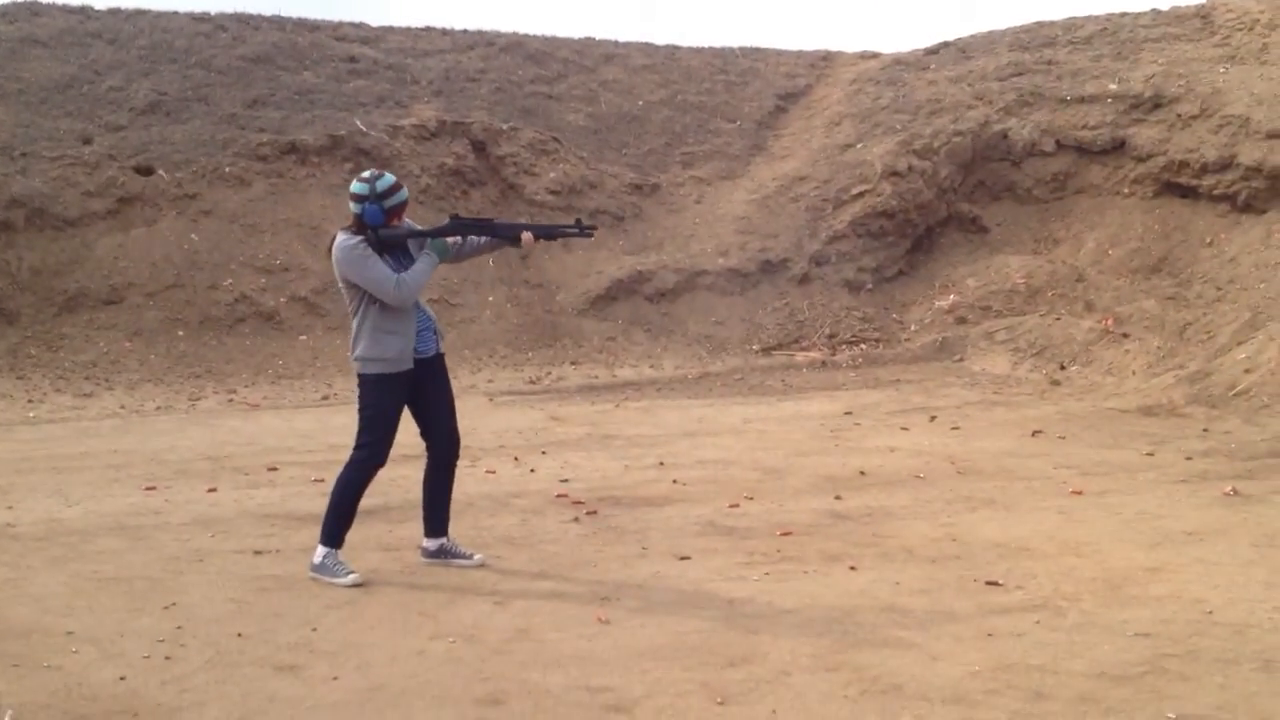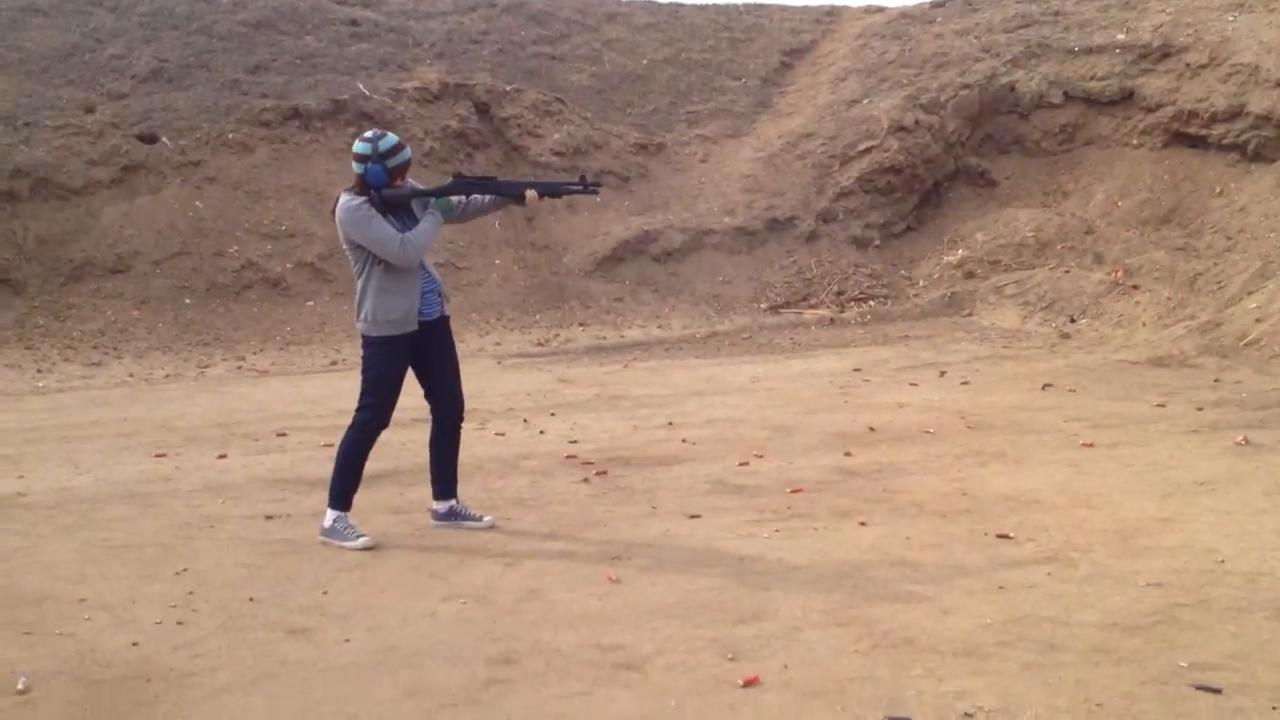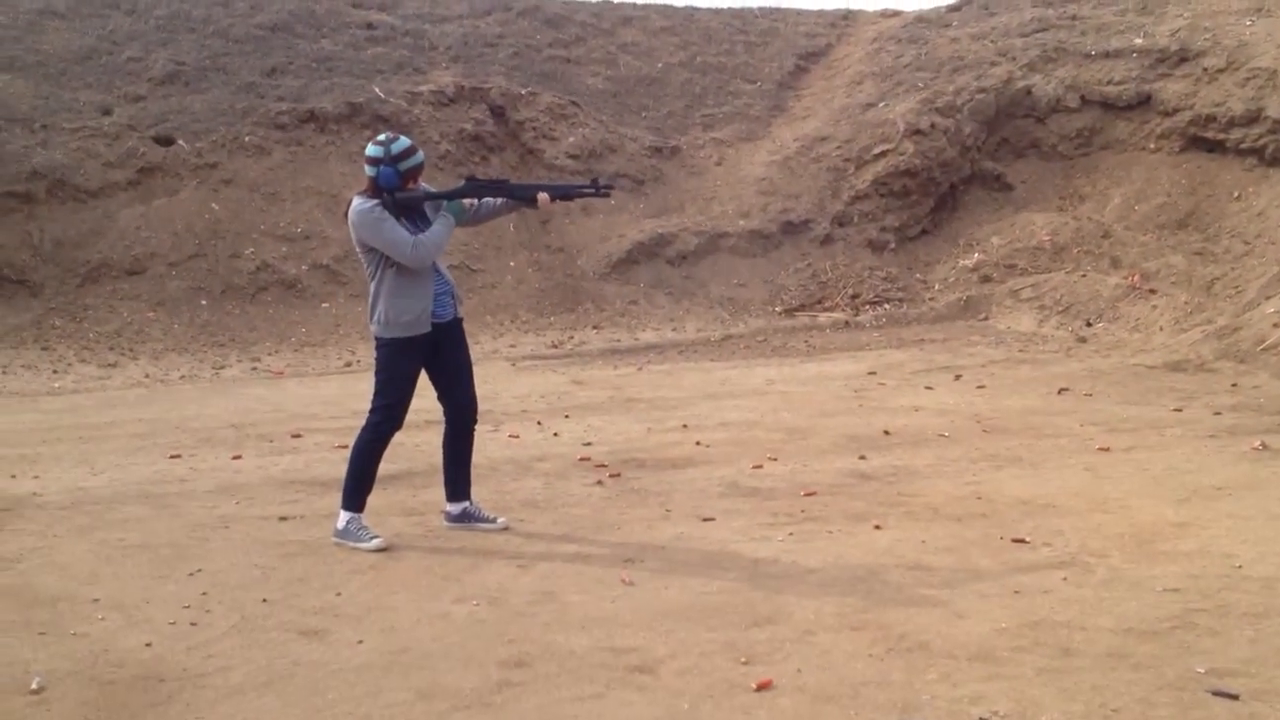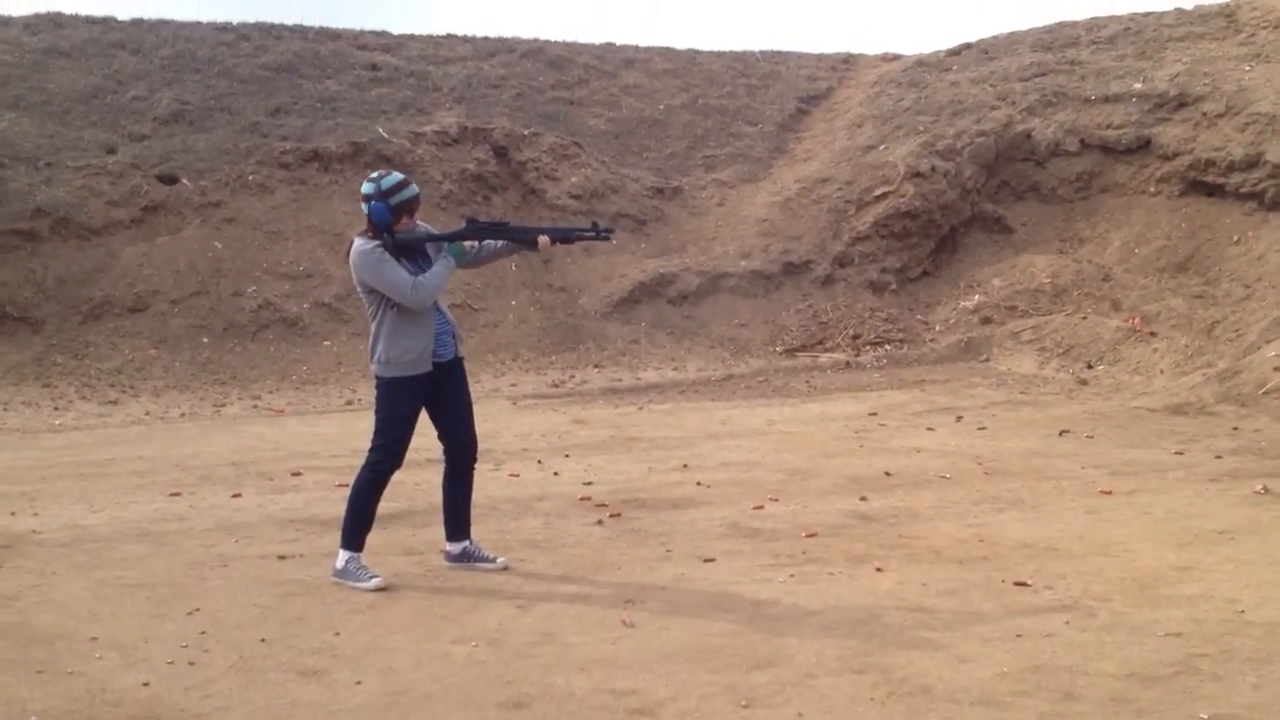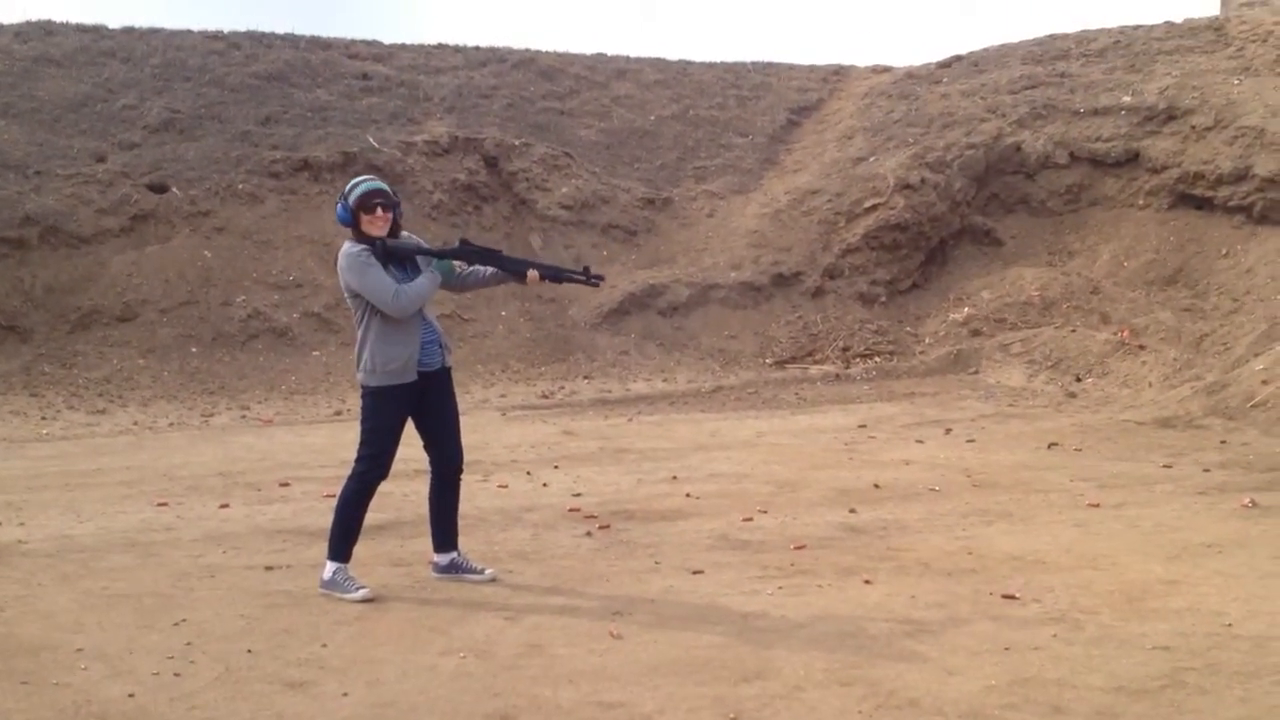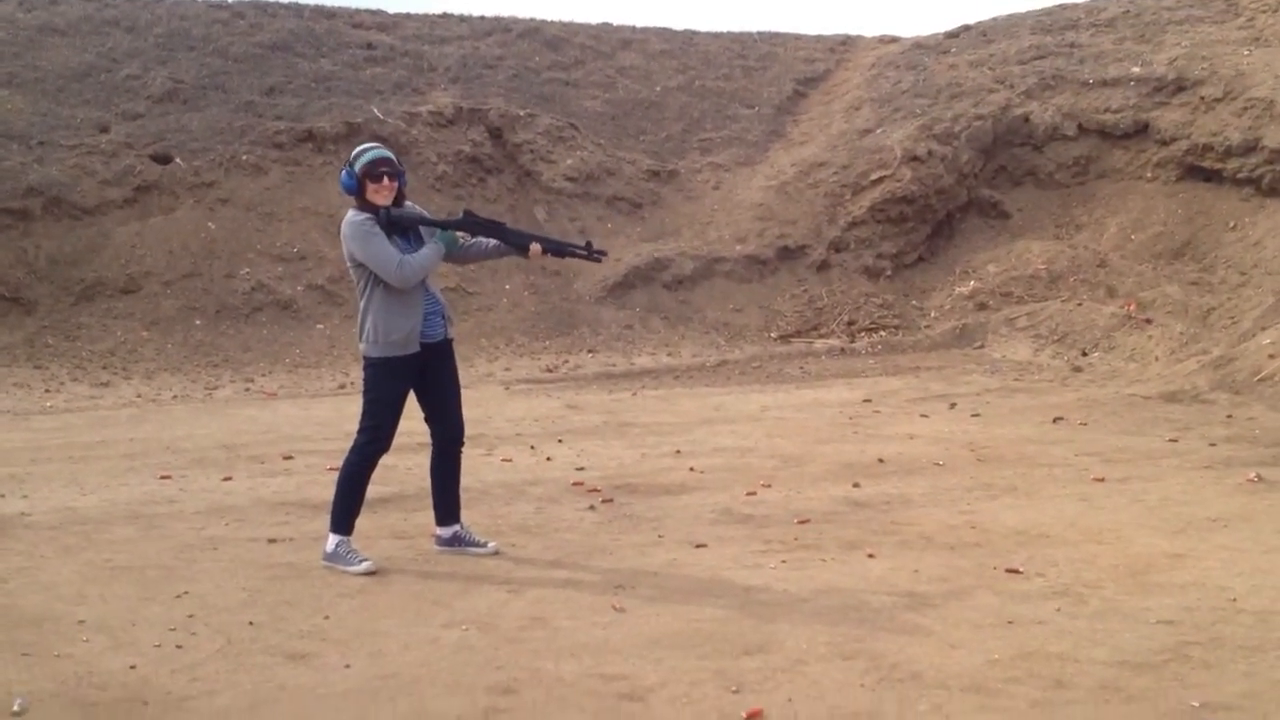
dt=0.4s
person 1, frame 1
right shoulder: (349, 248)
left elbow: (454, 248)
right elbow: (399, 292)
left wrist: (507, 238)
right wrist: (430, 256)
left hip: (425, 355)
right hip: (384, 365)
left knee: (446, 446)
right knee: (370, 456)
left ankle: (436, 541)
right ankle: (326, 553)
person 1, frame 2
right shoulder: (352, 209)
left elbow: (458, 209)
right elbow: (404, 251)
left wrist: (510, 196)
right wrist: (434, 214)
left hip: (430, 317)
right hip: (388, 327)
left knee: (450, 409)
right knee: (372, 418)
left ankle: (446, 504)
right ankle: (335, 517)
person 1, frame 3
right shoulder: (365, 212)
left elbow: (470, 212)
right elbow: (416, 253)
left wrist: (522, 199)
right wrist: (446, 216)
left hip: (444, 319)
right hip: (401, 329)
left knee: (463, 411)
right knee: (385, 420)
left ankle: (459, 505)
right ankle: (348, 518)
person 1, frame 4
left shoulder: (417, 235)
right shoulder: (366, 252)
left elbow: (471, 254)
right elbow: (416, 294)
left wrist: (523, 242)
right wrist: (447, 259)
left hip: (445, 359)
right hip: (402, 369)
left knee: (463, 451)
right knee: (384, 459)
left ankle: (458, 545)
right ankle: (347, 558)
person 1, frame 5
left shoulder: (408, 244)
right shoulder: (354, 256)
left elbow: (457, 278)
right elbow: (397, 302)
left wrist: (511, 274)
right wrist: (433, 273)
left hip: (432, 370)
right hip: (387, 378)
left knee: (449, 462)
right knee: (370, 470)
left ankle: (446, 556)
right ankle: (335, 569)
person 1, frame 6
left shoulder: (411, 215)
right shoulder: (357, 225)
left elbow: (460, 250)
right elbow: (401, 273)
left wrist: (514, 246)
right wrist: (437, 244)
left hip: (434, 341)
right hip: (390, 349)
left knee: (450, 435)
right knee: (372, 442)
left ankle: (449, 529)
right ankle: (337, 542)
